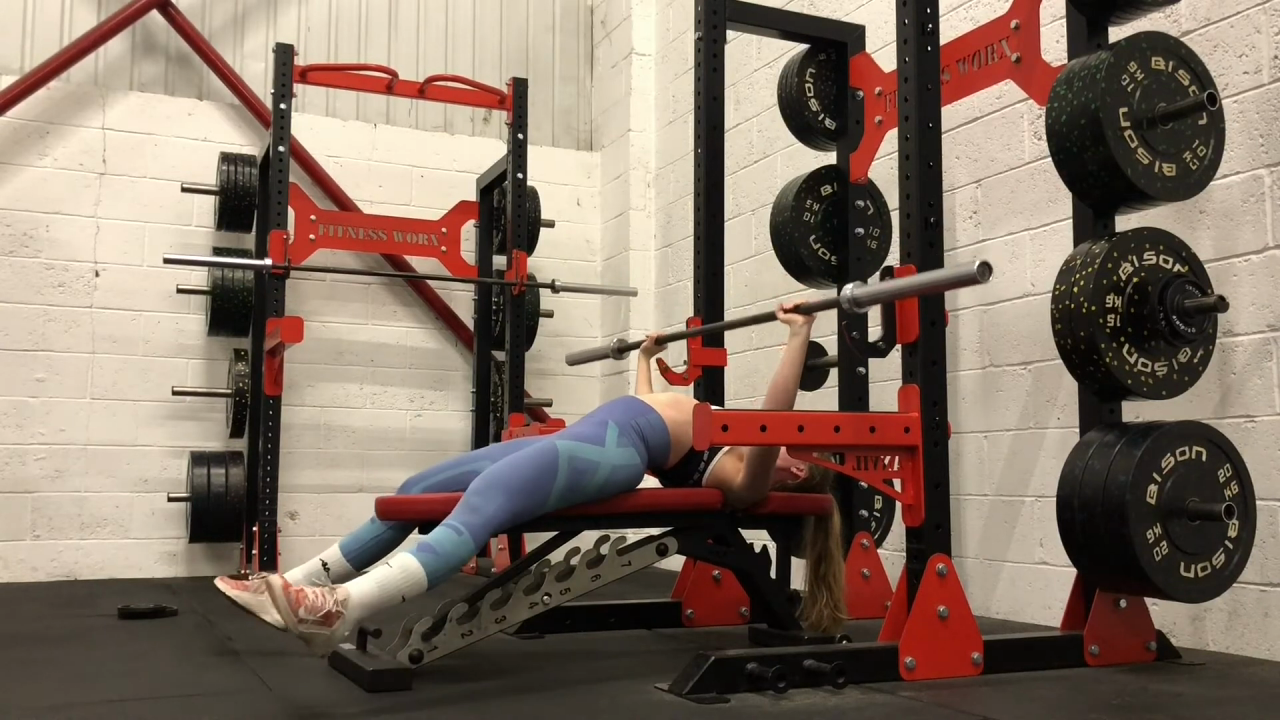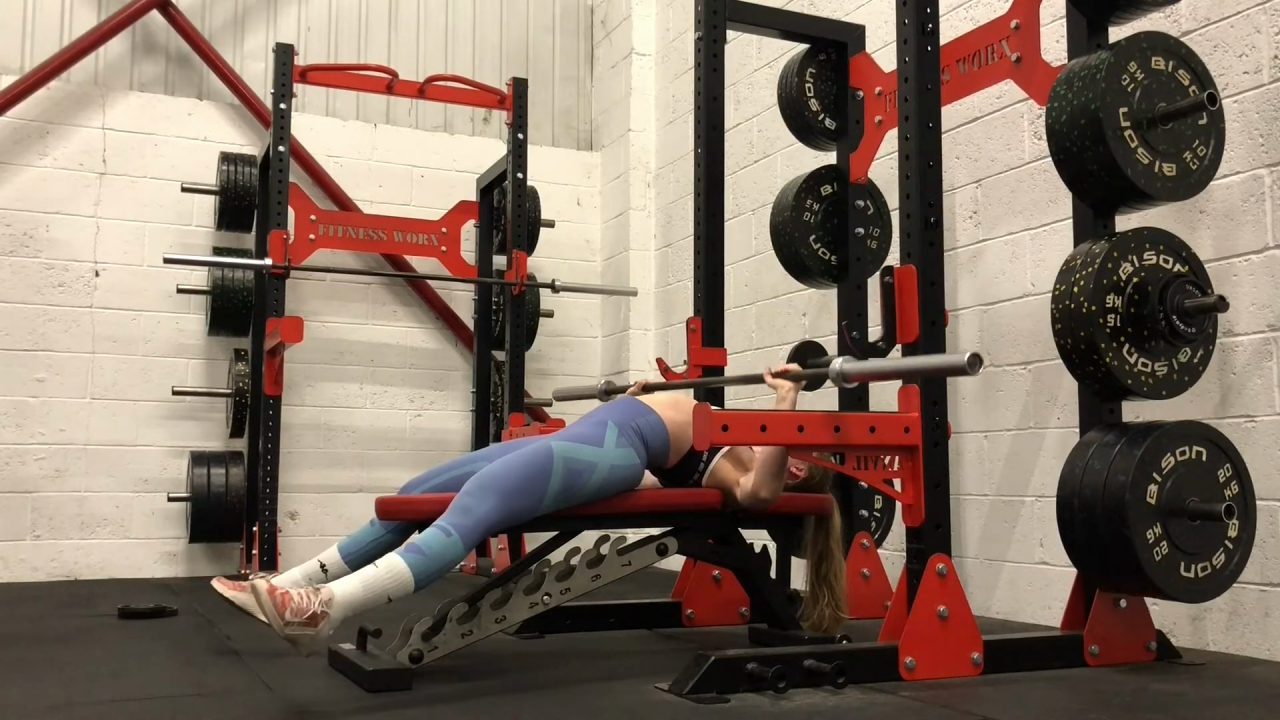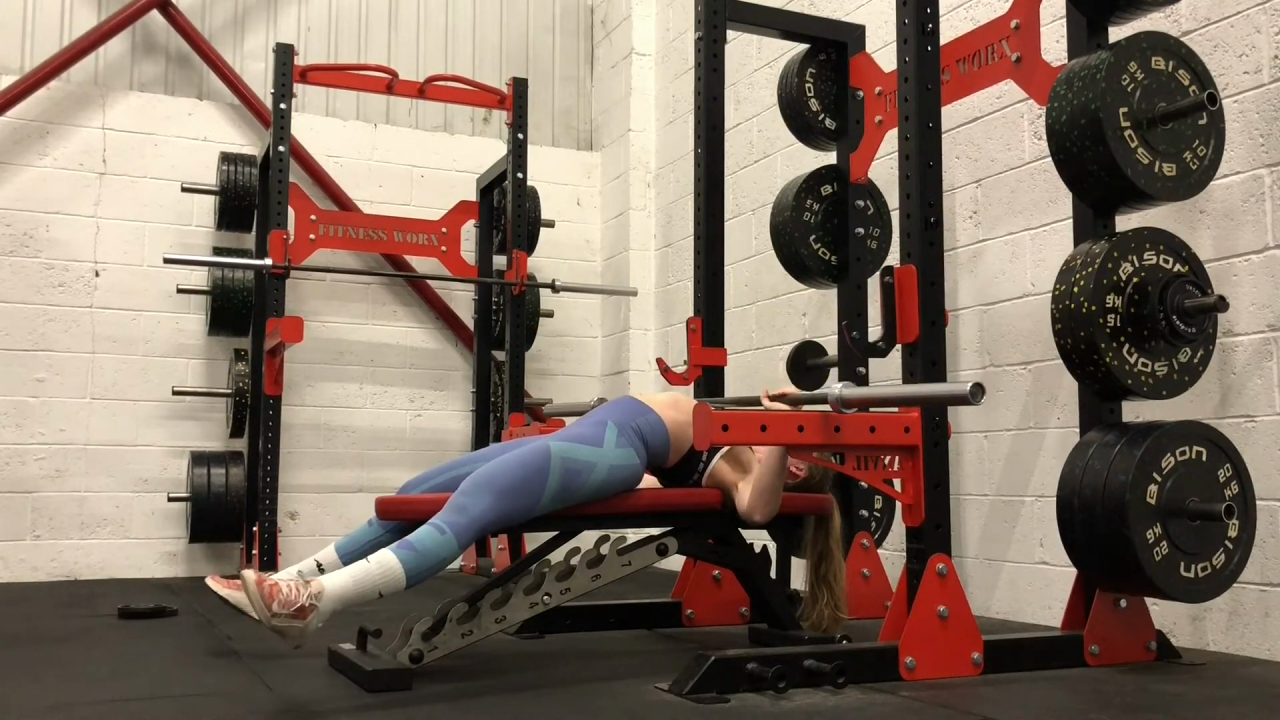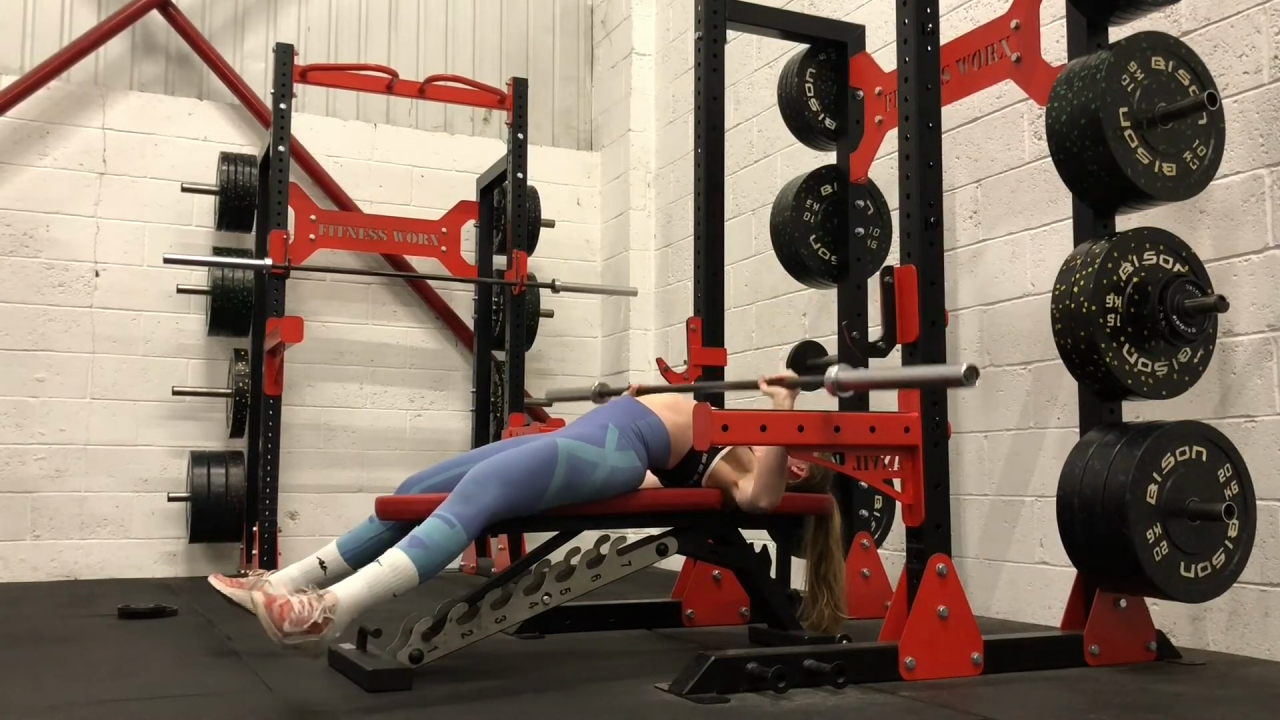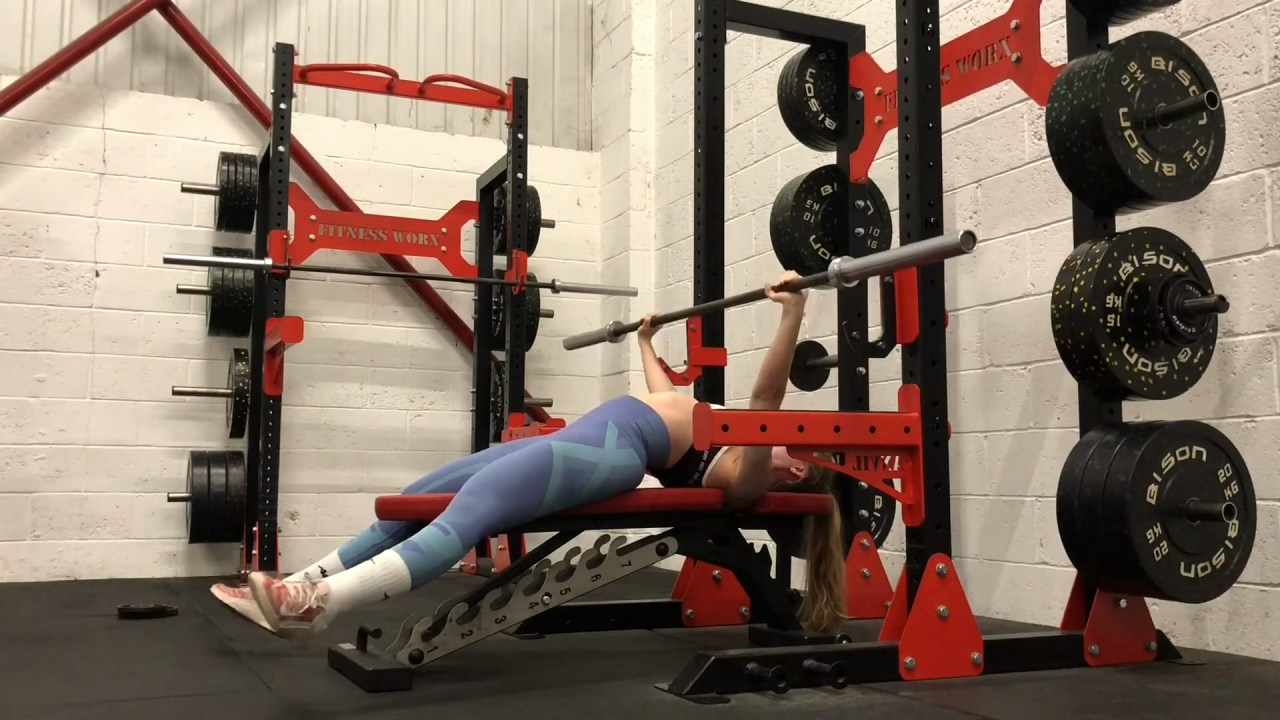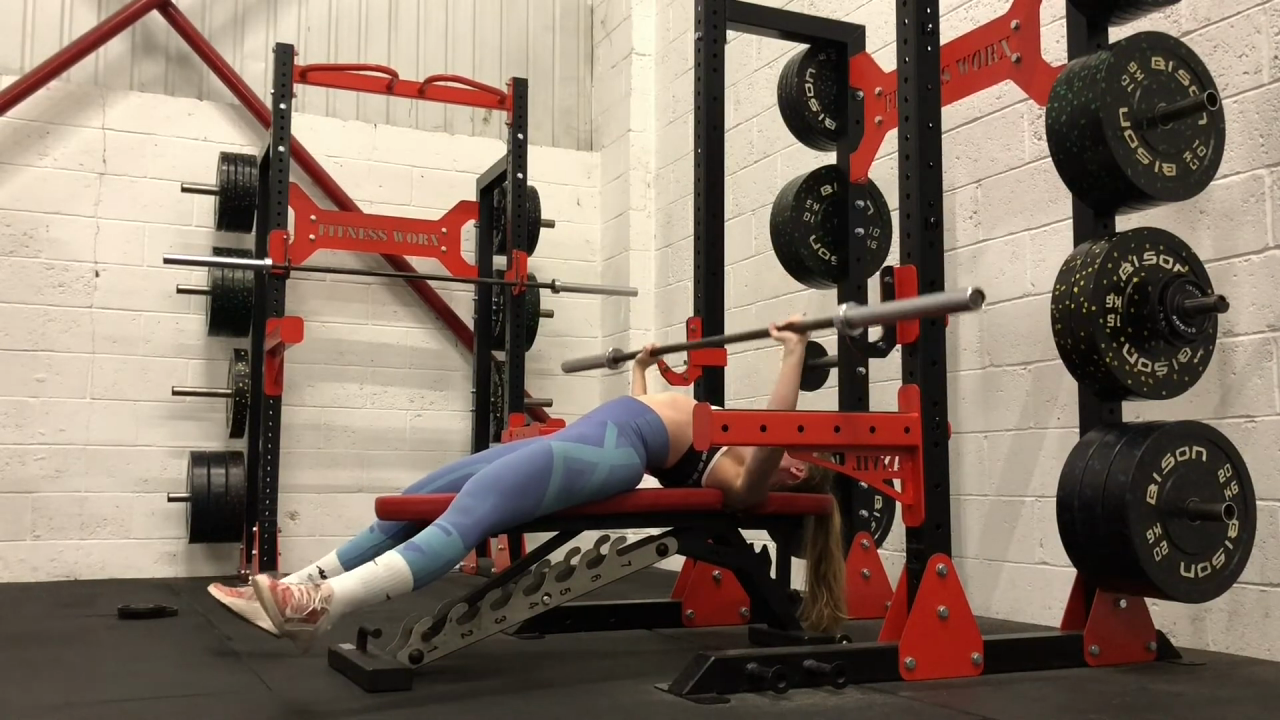
dt=0.5s
person 1, frame 1
left shoulder: (746, 483)
right shoulder: (721, 456)
left elbow: (773, 421)
right elbow: (653, 411)
left wrist: (798, 336)
right wrist: (646, 359)
left knee: (476, 510)
right knee: (417, 493)
left ankle: (336, 610)
right ankle: (287, 587)
person 1, frame 2
left shoulder: (744, 486)
right shoulder: (719, 462)
left elbow: (762, 485)
left wrist: (788, 398)
right wrist: (636, 397)
left knee: (466, 513)
right knee: (416, 496)
left ankle: (323, 608)
right ankle: (290, 586)
person 1, frame 3
left shoulder: (748, 479)
right shoulder: (716, 462)
left elbow: (758, 510)
left knee: (461, 513)
right knee: (413, 496)
left ankle: (314, 601)
right ankle: (285, 584)
person 1, frame 4
left shoulder: (741, 479)
right shoulder: (719, 457)
left elbow: (762, 498)
left wrist: (785, 408)
right wrist: (632, 396)
left knee: (469, 500)
right knee: (416, 491)
left ankle: (327, 609)
right ankle: (283, 582)
person 1, frame 5
left shoulder: (744, 483)
right shoulder: (714, 456)
left elbow: (768, 400)
right elbow: (663, 396)
left wrist: (792, 315)
right wrist: (646, 342)
left knee: (469, 513)
right knee: (415, 501)
left ankle: (320, 603)
right ankle: (297, 587)
person 1, frame 6
left shoulder: (744, 486)
right shoulder: (718, 459)
left elbow: (771, 437)
right elbow: (648, 411)
left wrist: (794, 354)
right wrist: (640, 368)
left knee: (468, 513)
right knee: (420, 499)
left ankle: (322, 604)
right ankle: (289, 590)
